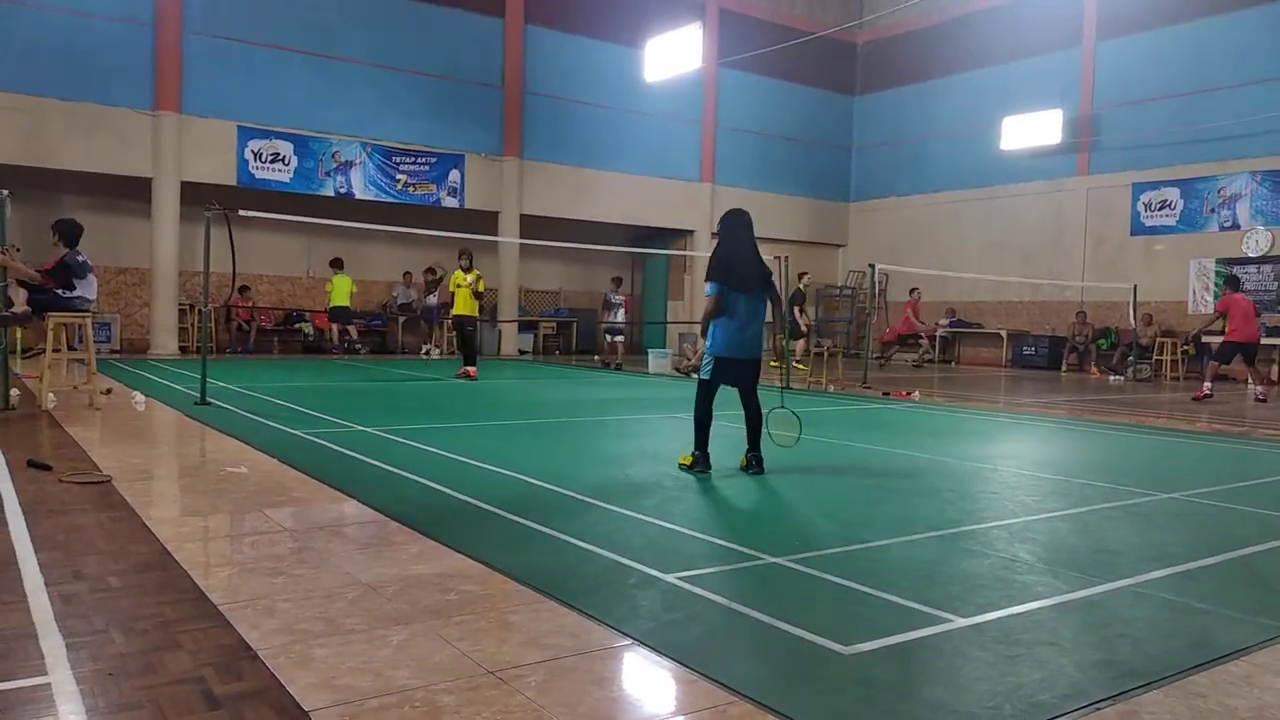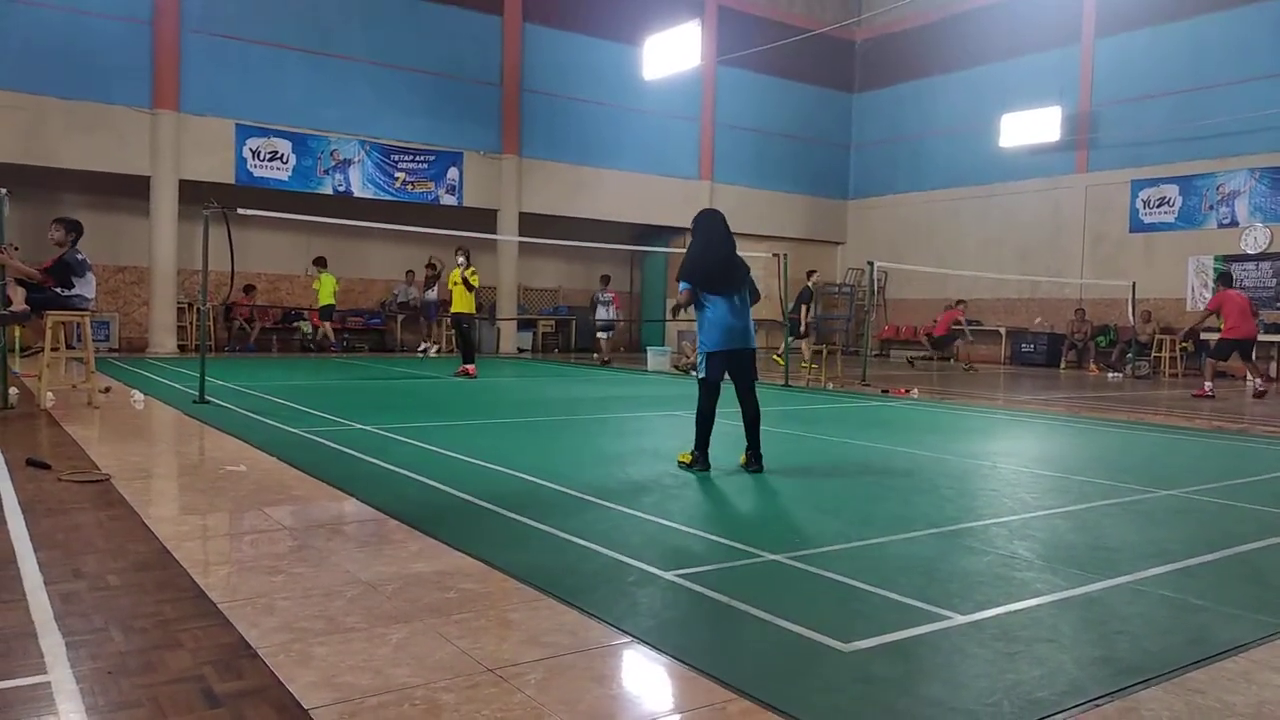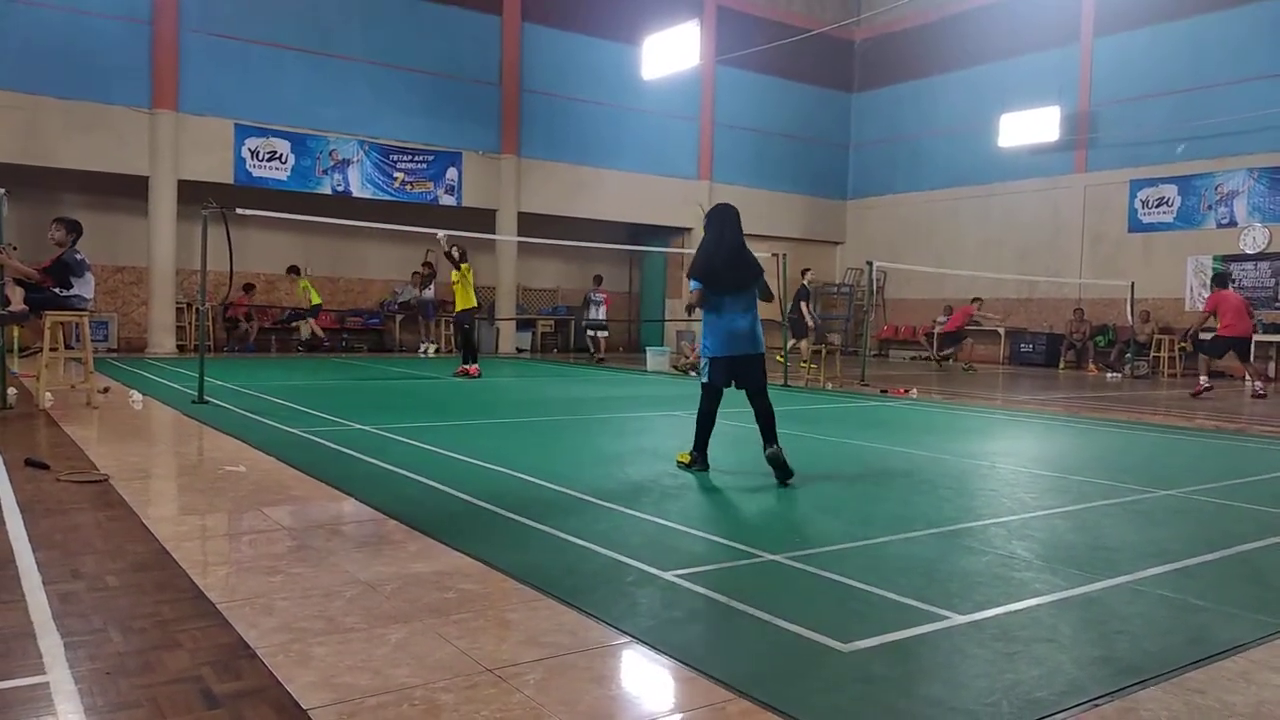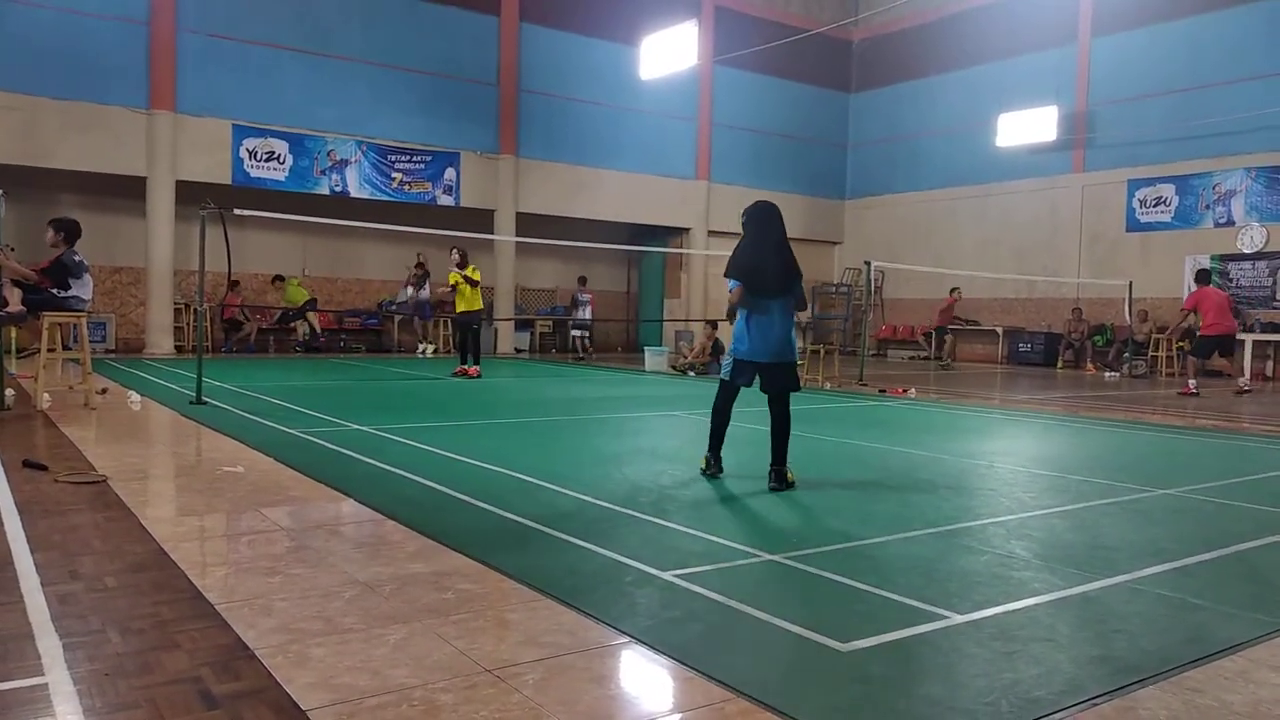
dt=0.4s
person 1, frame 1
left shoulder: (721, 261)
right shoulder: (759, 266)
left elbow: (714, 304)
right elbow: (776, 302)
left wrist: (704, 322)
left hip: (722, 343)
right hip: (752, 343)
left knee: (704, 396)
right knee: (750, 398)
left ankle: (700, 456)
right ankle: (754, 457)
person 1, frame 2
left shoulder: (694, 262)
right shoulder: (736, 262)
left elbow: (685, 298)
right elbow: (755, 297)
left wrist: (677, 305)
left hip: (713, 337)
right hip: (743, 336)
left knee: (708, 396)
right knee: (747, 396)
left ankle: (700, 455)
right ankle: (754, 455)
person 1, frame 3
left shoulder: (705, 258)
right shoulder: (747, 260)
left elbow: (697, 299)
right elbow: (768, 295)
left wrist: (692, 303)
left hip: (718, 341)
right hip: (749, 339)
left knee: (710, 398)
right knee: (759, 398)
left ankle: (698, 455)
right ankle: (773, 449)
person 1, frame 4
left shoulder: (744, 256)
right shoulder: (787, 261)
left elbow: (736, 300)
right elbow: (801, 304)
left wrist: (731, 309)
left hip: (748, 344)
right hip: (781, 346)
left knee: (725, 397)
right knee: (779, 407)
left ankle: (713, 459)
right ankle: (777, 471)
